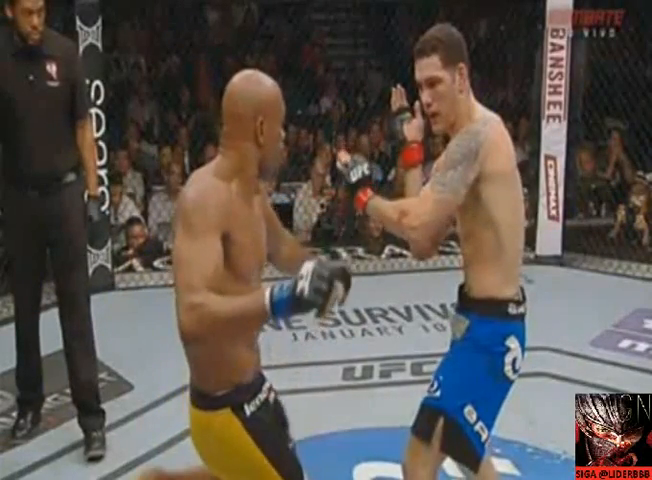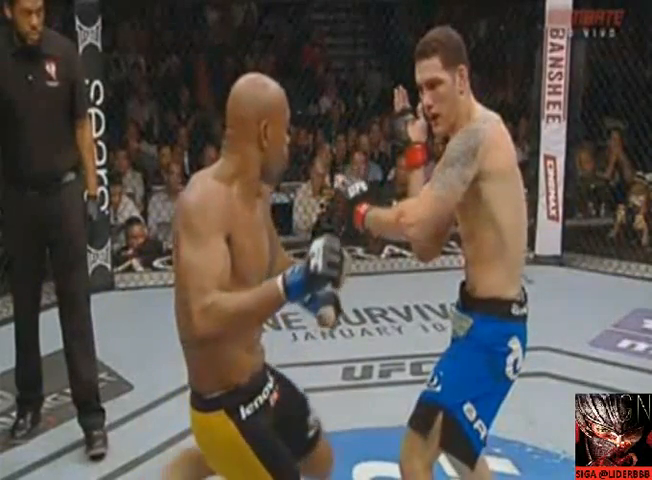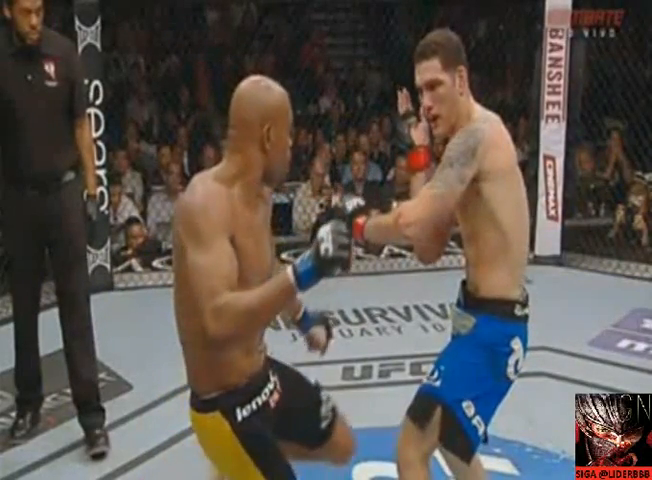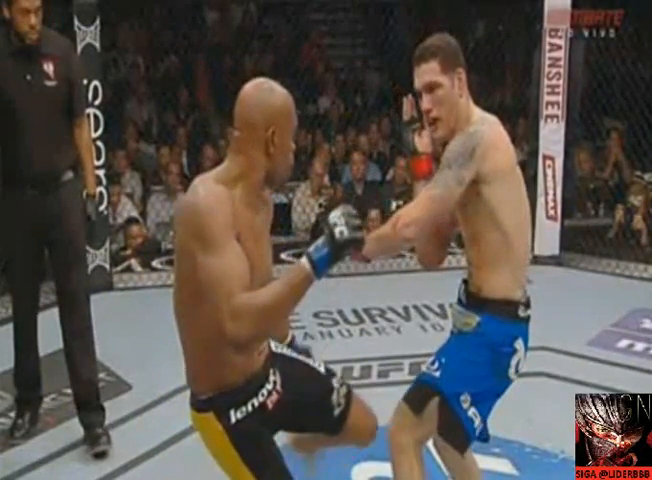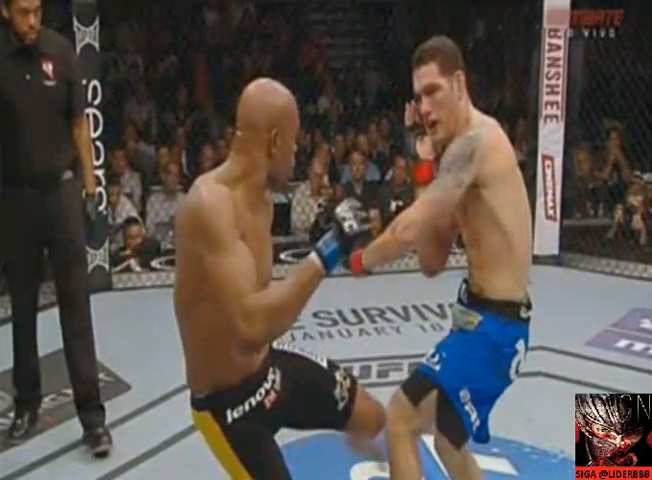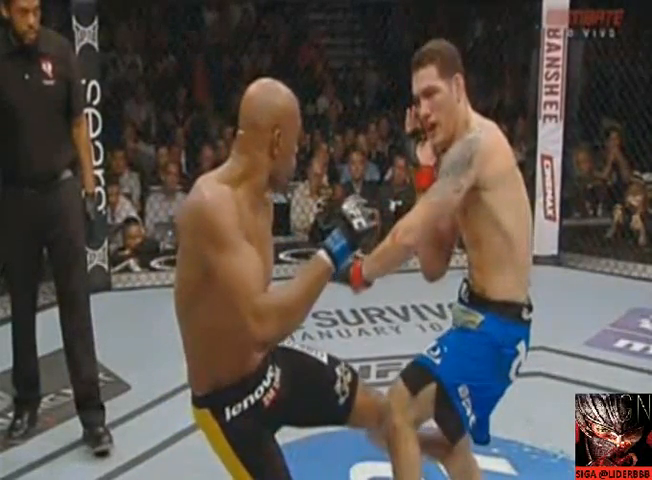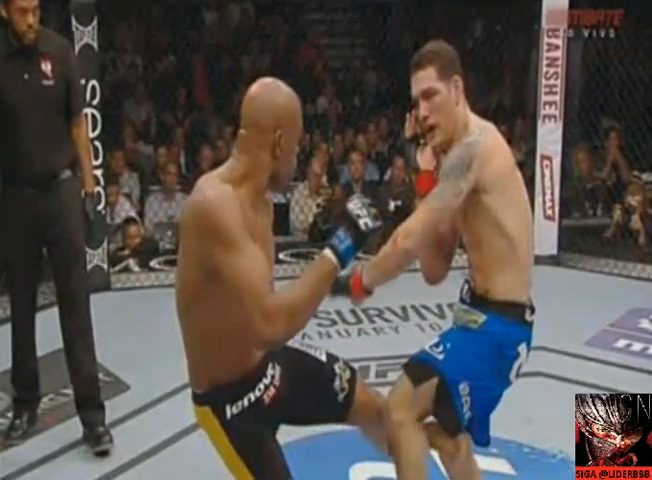
dt=0.4s
person 1, frame 1
left shoulder: (65, 52)
left elbow: (82, 126)
left wrist: (93, 191)
left hip: (64, 191)
left knee: (75, 305)
left ankle: (91, 414)
person 1, frame 2
left shoulder: (64, 52)
left elbow: (82, 125)
left wrist: (92, 189)
left hip: (63, 191)
left knee: (75, 304)
left ankle: (91, 414)
person 1, frame 3
left shoulder: (63, 51)
left elbow: (81, 124)
left wrist: (92, 189)
left hip: (63, 191)
left knee: (76, 303)
left ankle: (91, 413)
person 1, frame 4
left shoulder: (62, 50)
left elbow: (79, 123)
left wrist: (91, 187)
left hip: (63, 190)
left knee: (75, 302)
left ankle: (91, 412)
person 1, frame 5
left shoulder: (61, 50)
left elbow: (79, 123)
left wrist: (90, 186)
left hip: (62, 190)
left knee: (75, 302)
left ankle: (91, 411)
person 1, frame 6
left shoulder: (60, 50)
left elbow: (78, 123)
left wrist: (89, 186)
left hip: (61, 189)
left knee: (76, 302)
left ankle: (91, 410)
person 1, frame 7
left shoulder: (59, 49)
left elbow: (78, 122)
left wrist: (89, 186)
left hip: (61, 189)
left knee: (76, 302)
left ankle: (91, 411)
person 2, frame 1
left shoulder: (477, 135)
right shoulder: (458, 148)
left elbow: (415, 222)
right elbow: (424, 245)
left wrist: (362, 193)
right wrist: (411, 152)
left hip: (489, 327)
right hip: (485, 320)
person 2, frame 2
left shoulder: (477, 135)
right shoulder: (465, 145)
left elbow: (413, 222)
right elbow: (426, 247)
left wrist: (361, 209)
right wrist: (415, 153)
left hip: (490, 327)
right hip: (486, 318)
person 2, frame 3
left shoulder: (476, 135)
right shoulder: (466, 145)
left elbow: (409, 223)
right elbow: (428, 250)
left wrist: (360, 224)
right wrist: (418, 158)
left hip: (492, 327)
right hip: (486, 318)
right knee: (448, 441)
person 2, frame 4
left shoulder: (476, 137)
right shoulder: (466, 149)
left elbow: (408, 226)
right elbow: (431, 255)
left wrist: (362, 246)
left hip: (493, 326)
right hip: (486, 317)
left knee: (403, 434)
right knee: (448, 439)
person 2, frame 5
left shoulder: (475, 140)
right shoulder: (463, 152)
left elbow: (408, 229)
right elbow: (432, 262)
left wrist: (359, 260)
left hip: (493, 326)
right hip: (488, 317)
left knee: (399, 423)
right knee: (451, 444)
person 2, frame 6
left shoulder: (474, 143)
right shoulder: (461, 156)
left elbow: (409, 235)
right elbow: (433, 267)
left wrist: (360, 272)
left hip: (494, 324)
right hip: (487, 317)
left knee: (398, 411)
right knee: (452, 445)
person 2, frame 7
left shoulder: (474, 146)
right shoulder: (460, 158)
left elbow: (409, 239)
right elbow: (434, 270)
left wrist: (359, 282)
left hip: (496, 325)
right hip: (487, 317)
left knee: (400, 409)
person 3, frame 1
left shoulder: (252, 189)
right shoulder: (204, 197)
right elbow: (192, 316)
left wrist: (319, 269)
right wrist: (278, 300)
left hip: (250, 386)
right hip: (225, 406)
person 3, frame 2
left shoulder: (257, 193)
right shoulder: (205, 201)
right elbow: (204, 319)
left wrist: (312, 293)
right wrist: (291, 284)
left hip: (259, 379)
right hip: (225, 405)
person 3, frame 3
left shoulder: (259, 194)
right shoulder: (205, 203)
right elbow: (219, 321)
left wrist: (301, 317)
right wrist: (304, 272)
left hip: (264, 374)
right hip: (225, 403)
left knee: (340, 445)
person 3, frame 4
left shoulder: (260, 197)
right shoulder: (208, 204)
right elbow: (239, 324)
left wrist: (287, 342)
right wrist: (318, 258)
left hip: (268, 366)
right hip: (227, 401)
left knee: (362, 427)
left ankle: (305, 439)
person 3, frame 5
left shoulder: (259, 198)
right shoulder: (209, 205)
right elbow: (250, 324)
right wrist: (327, 253)
left hip: (269, 365)
right hip: (228, 400)
left knee: (372, 418)
left ankle: (359, 442)
person 3, frame 6
left shoulder: (260, 199)
right shoulder: (212, 204)
right elbow: (262, 325)
right wrist: (334, 251)
left hip: (269, 364)
right hip: (229, 398)
left knee: (375, 410)
person 3, frame 7
left shoulder: (259, 197)
right shoulder: (215, 204)
right elbow: (270, 324)
right wrist: (339, 250)
left hip: (270, 363)
right hip: (229, 395)
left knee: (373, 409)
